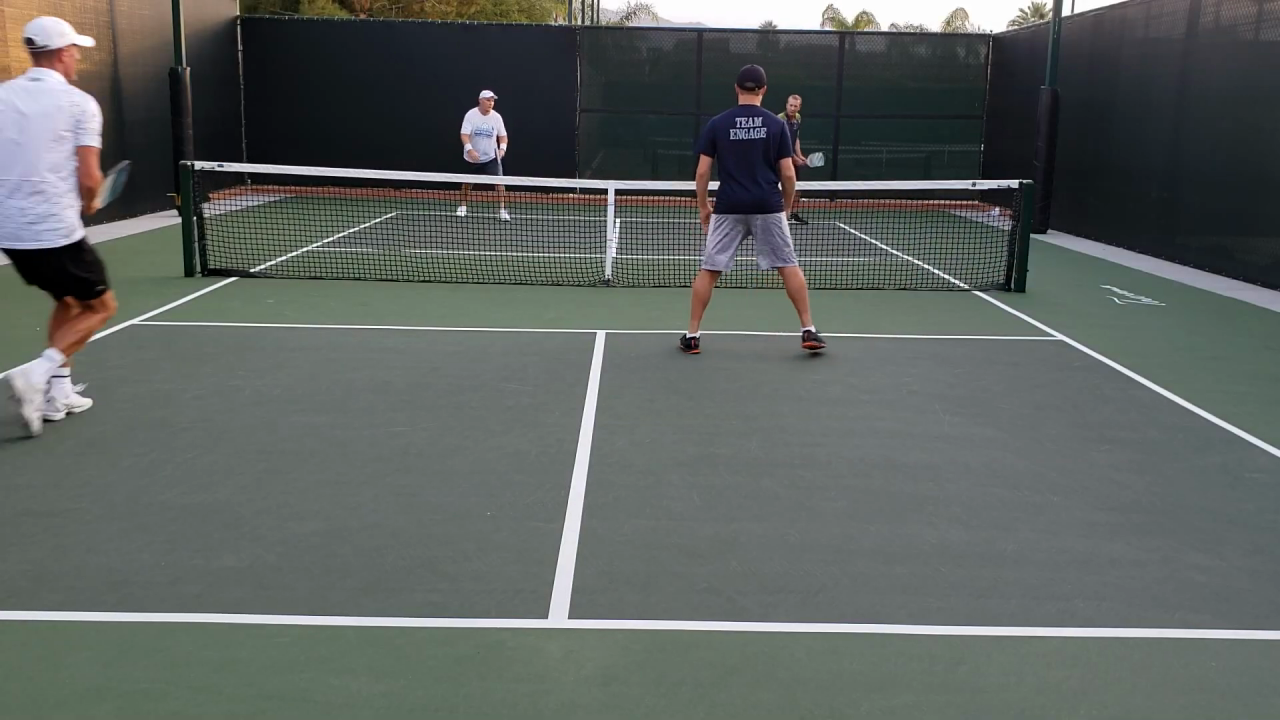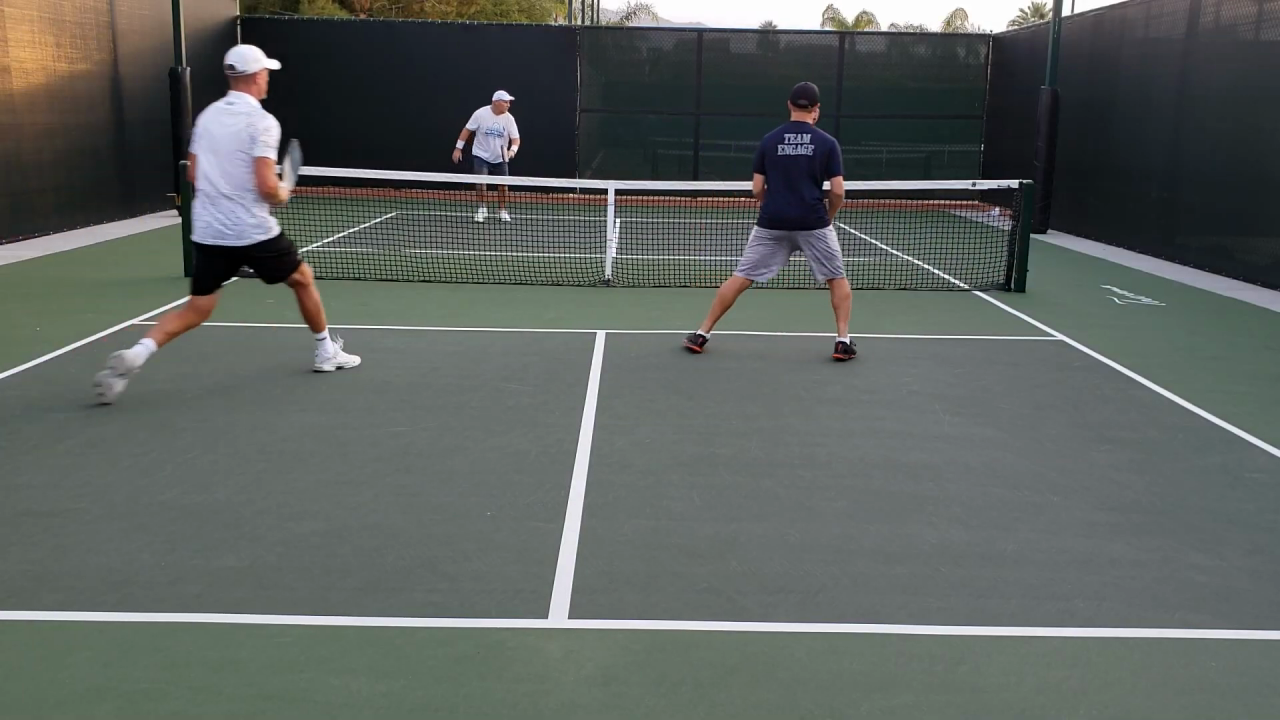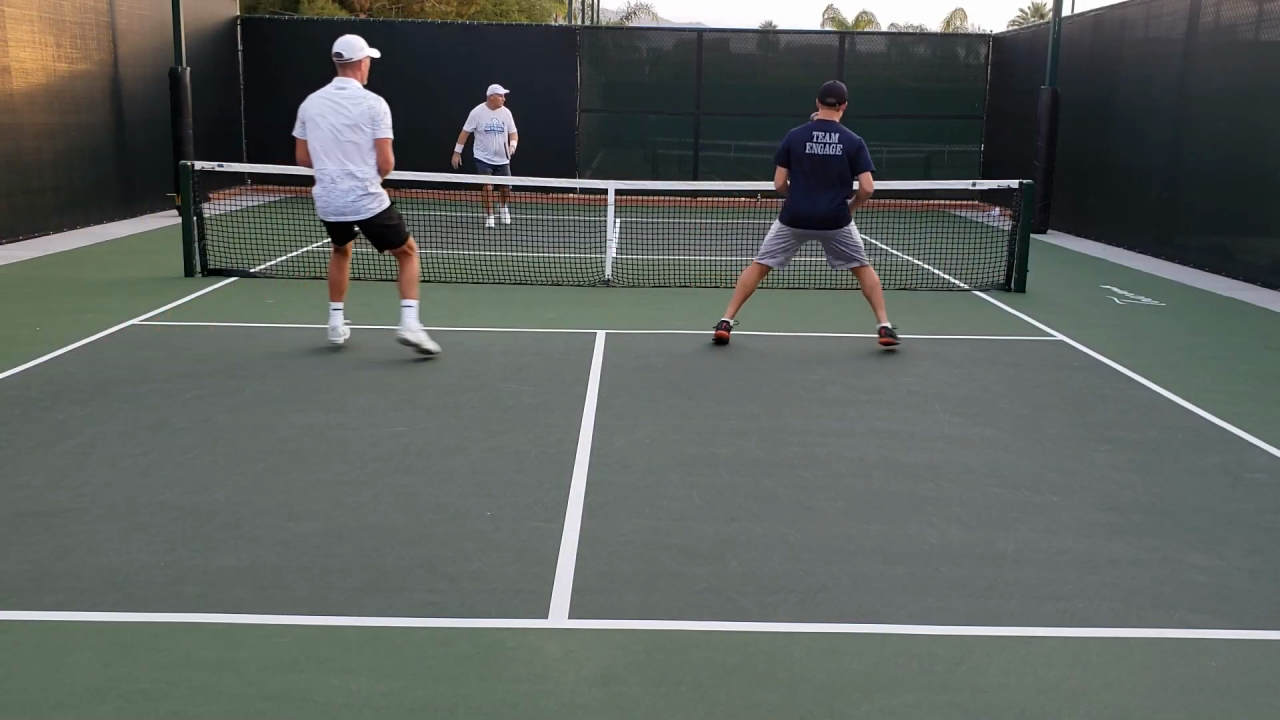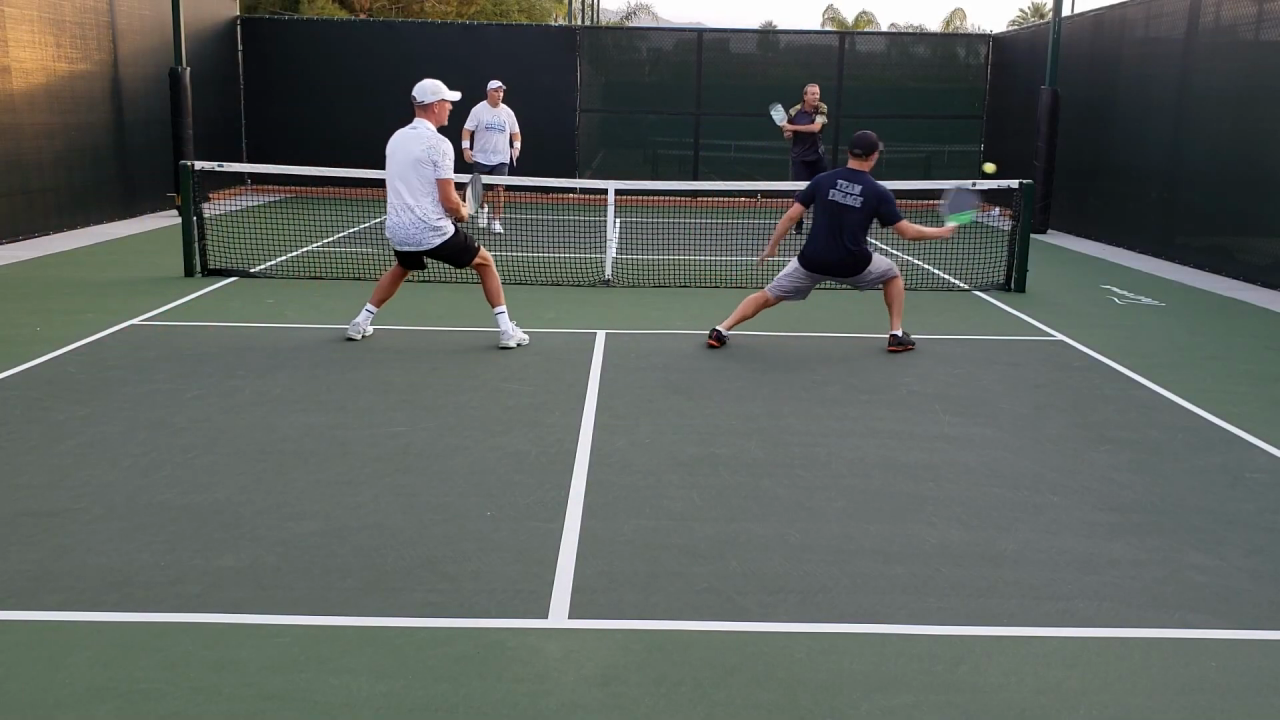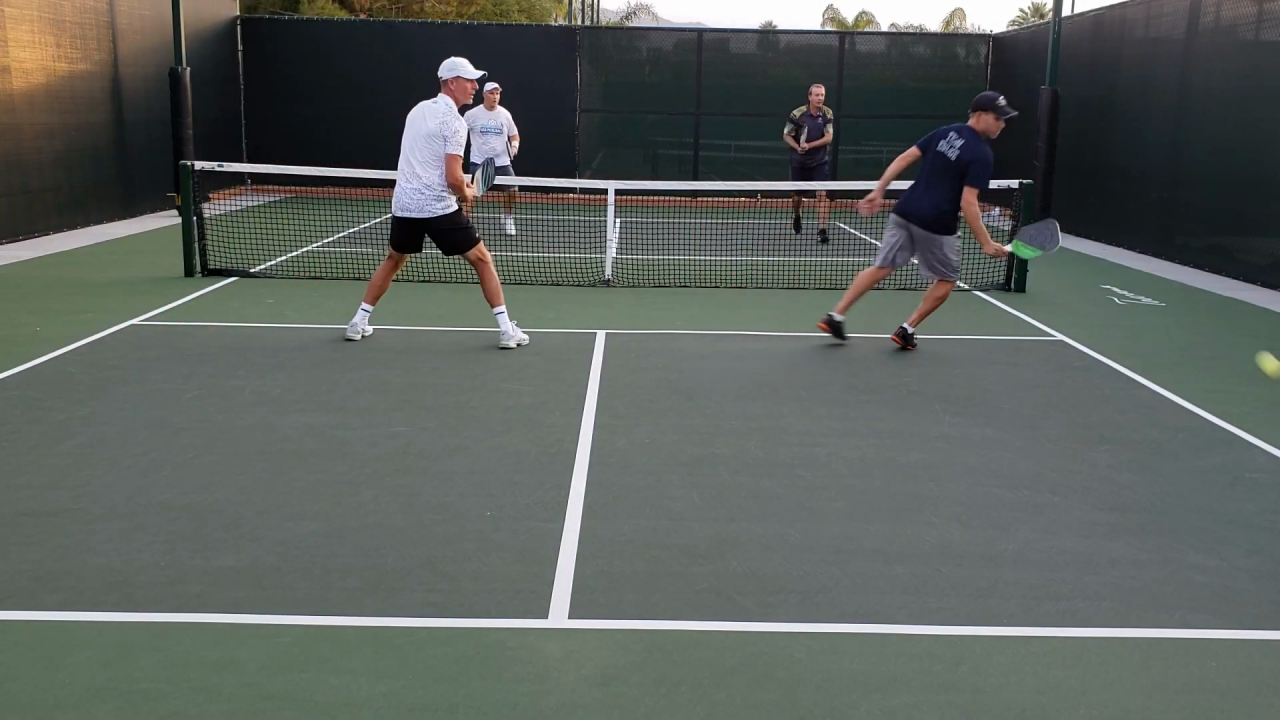
dt=0.3s
person 1, frame 1
right shoulder: (79, 103)
right elbow: (90, 179)
right wrist: (89, 202)
right hip: (54, 231)
left knee: (71, 303)
right knee: (101, 308)
left ankle: (57, 392)
person 1, frame 2
left shoulder: (207, 116)
right shoulder: (262, 121)
left elbow: (195, 172)
right elbow: (266, 186)
right wrist: (282, 193)
left hip: (206, 232)
right hip: (252, 230)
left knee: (196, 309)
right knee: (302, 279)
left ankle: (132, 357)
right ankle: (327, 352)
person 1, frame 3
left shoulder: (310, 104)
right shoulder: (374, 104)
left elbow: (302, 157)
right elbow: (385, 164)
left hip: (328, 204)
right hip: (367, 201)
left knee: (341, 253)
right knee: (408, 255)
left ankle: (336, 323)
right ankle: (409, 325)
person 1, frame 4
left shoulder: (396, 139)
right shoulder: (439, 145)
right elbow: (448, 201)
right wrist: (462, 213)
left hip: (399, 232)
right hip: (434, 233)
left knee: (400, 269)
right knee: (484, 263)
left ankle: (361, 322)
right ankle: (507, 330)
person 1, frame 5
left shoulder: (418, 110)
right shoulder: (453, 121)
right elbow: (453, 177)
left wrist: (458, 184)
right wrist: (466, 194)
left hip: (404, 204)
right hip: (437, 207)
left knee: (393, 261)
right knee: (482, 259)
left ankle: (359, 322)
right ankle: (506, 329)
person 2, frame 1
left shoulder: (717, 124)
right shoulder: (776, 124)
left elbow: (703, 171)
right elbow: (788, 174)
left wrist: (703, 206)
right wrist: (786, 207)
left hip: (729, 208)
right hip: (767, 207)
left knee: (709, 270)
right knee: (789, 267)
left ankle: (692, 336)
right ankle: (808, 331)
person 2, frame 2
left shoulder: (769, 140)
right shoulder: (827, 143)
left elbow: (757, 190)
right elbow: (838, 192)
right wrist: (828, 215)
left hip: (772, 223)
right hip: (813, 224)
left knee: (741, 278)
right knee: (837, 278)
left ankle: (702, 334)
right ankle: (842, 341)
person 2, frame 3
left shoulder: (794, 137)
right shoulder: (854, 142)
left elbow: (779, 184)
right elbow: (867, 188)
right wrist: (850, 207)
left hip: (794, 218)
right hip: (835, 221)
left knee: (759, 265)
right knee: (863, 268)
left ankle: (726, 322)
right ankle: (884, 327)
person 2, frame 4
left shoulder: (822, 181)
right shoulder: (878, 193)
left elbow: (791, 215)
right elbow: (907, 232)
left wrist: (772, 245)
right wrist: (941, 232)
left hip: (812, 261)
right hip: (852, 266)
left knee: (770, 296)
right knee: (893, 276)
left ankle: (722, 330)
right ankle: (897, 335)
person 2, frame 5
left shoulder: (944, 133)
right shoulder: (981, 154)
left elbow: (904, 159)
right elbow: (968, 204)
left wrist: (878, 191)
right wrist: (986, 242)
left hip: (905, 213)
right hip: (936, 225)
left knee: (881, 269)
right knee: (946, 280)
left ankle: (835, 317)
right ankle: (908, 330)
